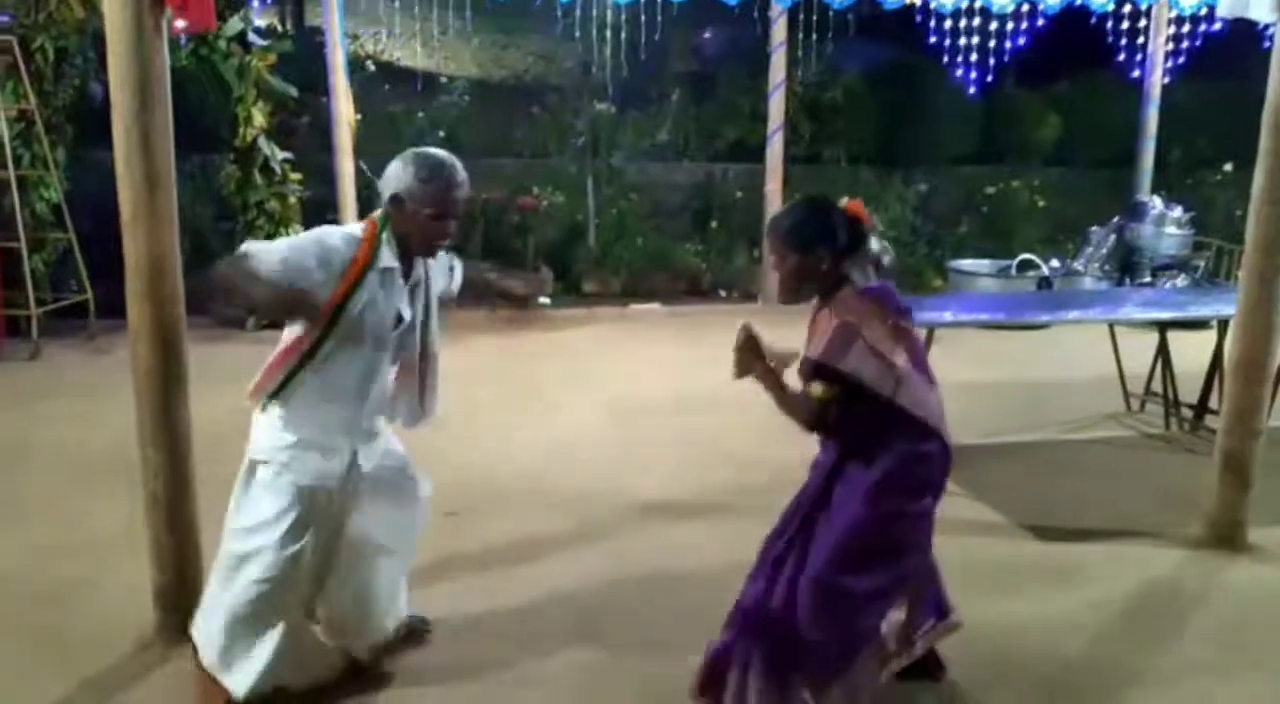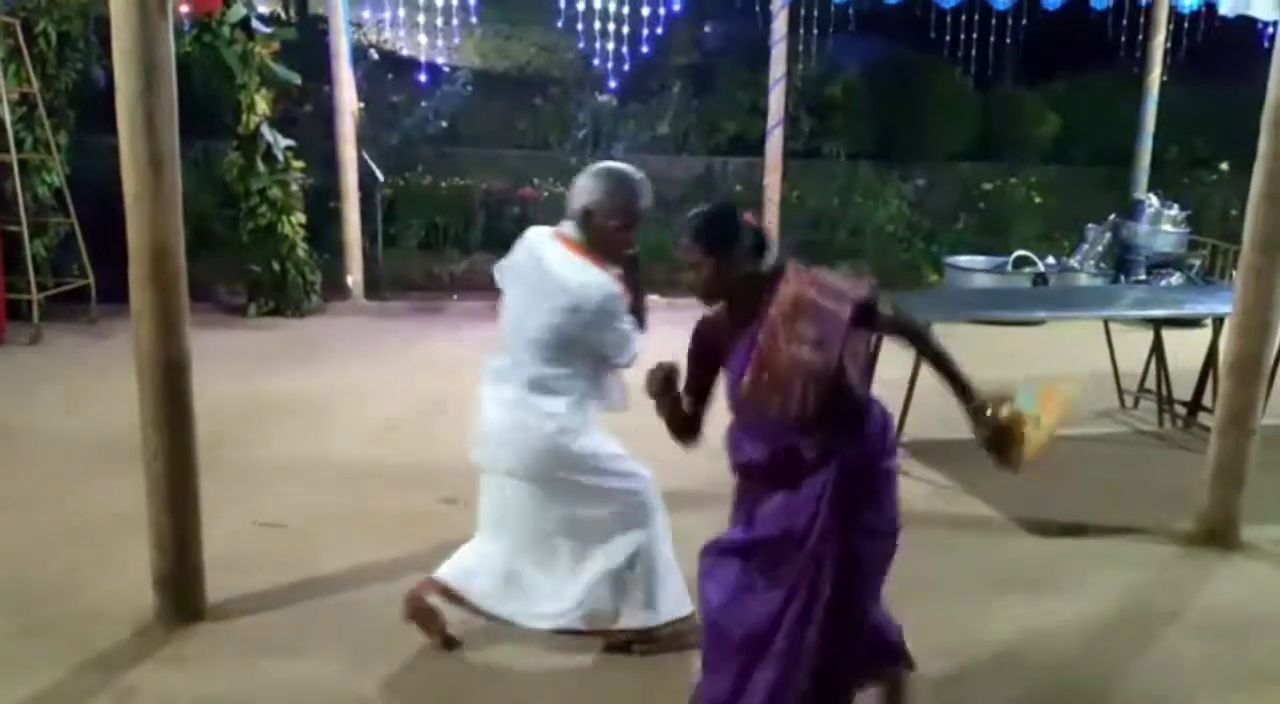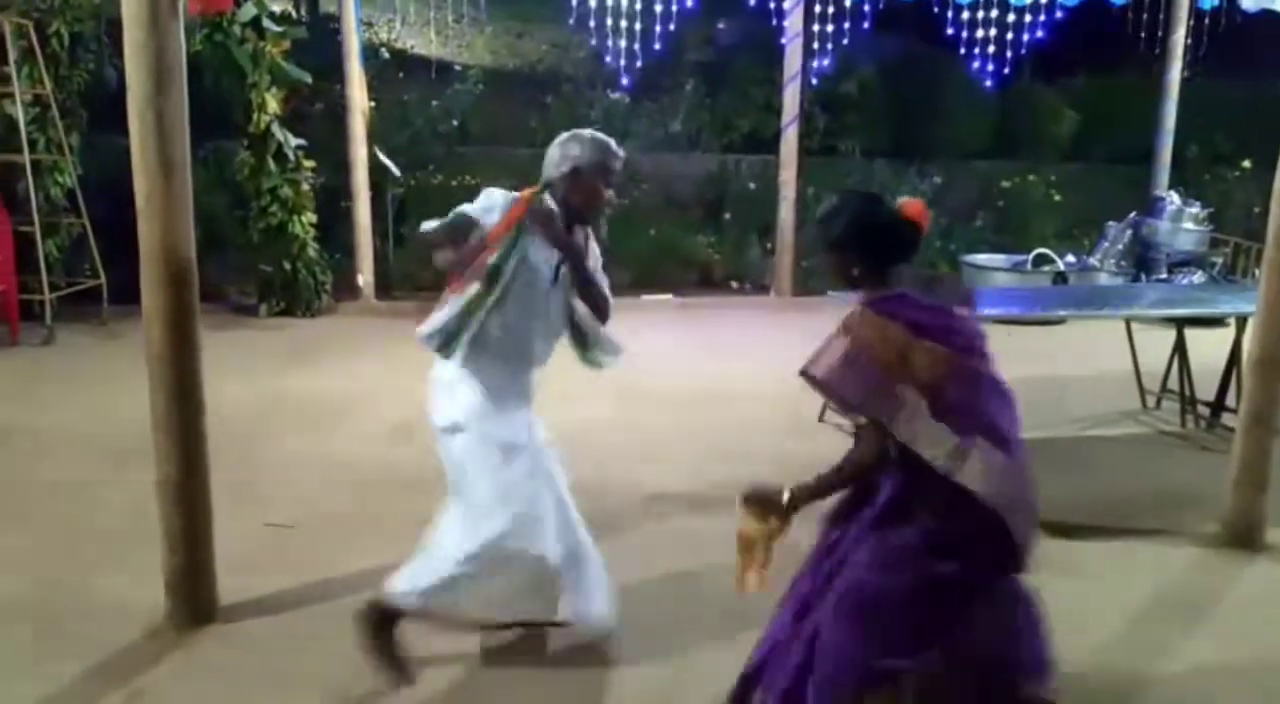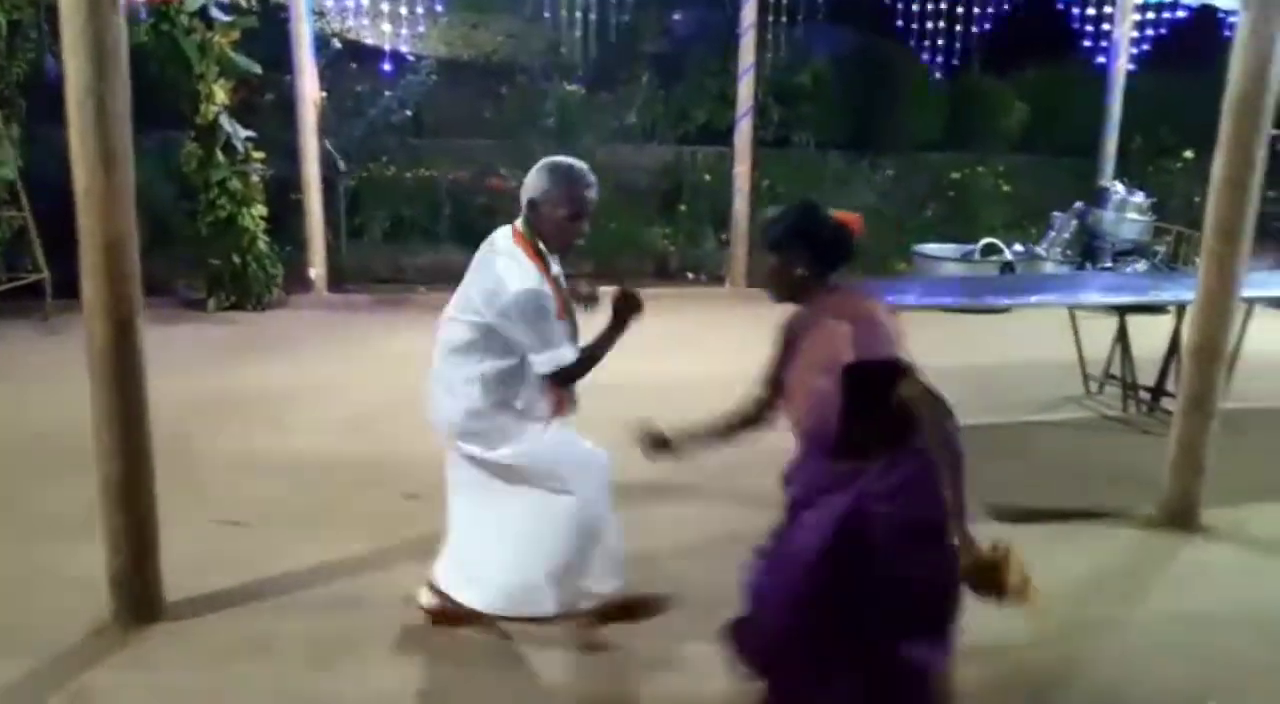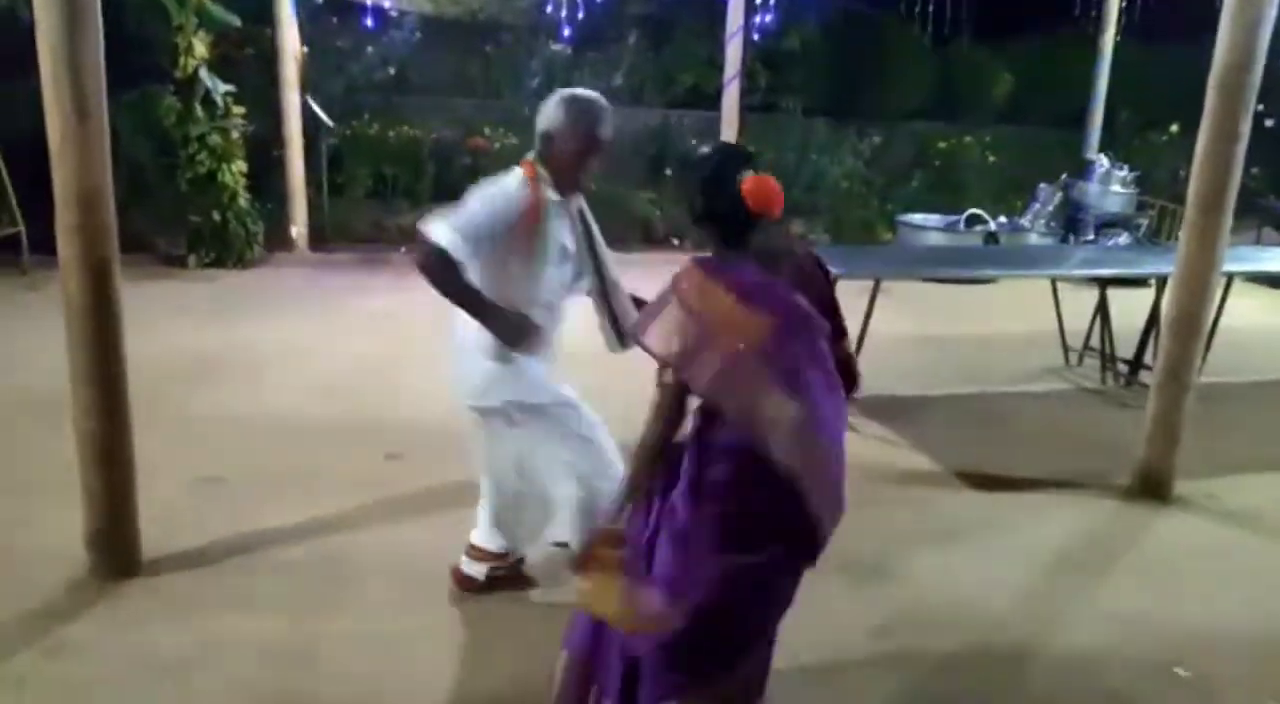
dt=0.7s
person 1, frame 1
left shoulder: (425, 261)
right shoulder: (338, 249)
left elbow: (450, 277)
right elbow: (232, 271)
right wrist: (279, 300)
left hip: (357, 427)
right hip: (299, 430)
left knee: (399, 498)
right knee: (276, 556)
left ankle: (370, 628)
person 1, frame 2
left shoulder: (532, 244)
right shoulder: (596, 292)
right elbow: (625, 353)
right wrist: (634, 292)
left hip: (501, 416)
right hip: (549, 431)
left knee: (514, 527)
right knee: (632, 501)
left ankle: (435, 596)
right ankle: (651, 622)
person 1, frame 3
left shoulder: (583, 243)
right shoulder: (503, 211)
left elbow: (599, 319)
right elbow: (430, 242)
left wrist: (570, 251)
right wrist: (454, 237)
left hip: (514, 394)
right hip: (472, 387)
left knee: (540, 495)
right knee: (501, 515)
left ankle: (516, 600)
right ankle: (392, 607)
person 1, frame 4
left shoulder: (508, 241)
right shoulder: (524, 287)
right elbow: (563, 372)
right wrist: (619, 323)
left hip: (478, 400)
right hip: (480, 411)
left knee: (492, 504)
right knee: (585, 475)
left ankle: (450, 597)
right ankle: (591, 598)
person 1, frame 5
left shoulder: (570, 209)
right shoulder: (510, 199)
left elbow: (595, 281)
right elbow: (432, 254)
left wrist: (645, 308)
right wrist: (490, 313)
left hip: (519, 360)
right hip: (503, 362)
left knee: (517, 463)
right knee: (590, 457)
left ankle: (484, 563)
person 2, frame 1
left shoulder: (845, 317)
right shoulder: (859, 289)
left elbow: (812, 414)
left wrist: (759, 367)
left hip: (889, 458)
right hip: (880, 451)
left knee: (835, 567)
right knee: (887, 557)
right ankle: (912, 653)
person 2, frame 2
left shoulder: (809, 296)
right shoulder: (714, 331)
left elbow: (908, 330)
right elbow: (687, 431)
left wrist: (975, 408)
right wrist: (667, 399)
left hip: (846, 470)
right hip: (770, 478)
left knee: (832, 598)
right knee: (739, 591)
person 2, frame 3
left shoulder: (866, 332)
right shoulder: (943, 296)
left elbow: (873, 453)
left wrist: (789, 500)
left hip: (941, 495)
right hip: (994, 477)
left knee: (864, 614)
person 2, frame 4
left shoulder: (855, 323)
right shoulder: (803, 326)
left elbow: (932, 414)
right elbow: (762, 407)
left wrist: (958, 531)
right wrist: (680, 441)
left hip: (890, 499)
right hip: (833, 493)
left knee: (892, 642)
right knee: (780, 608)
person 2, frame 5
left shoulder: (693, 291)
right shoulder: (805, 269)
left elbow: (667, 413)
right elbow: (845, 376)
left wrist: (619, 524)
left hip: (738, 478)
right hip: (800, 480)
left knee: (690, 628)
